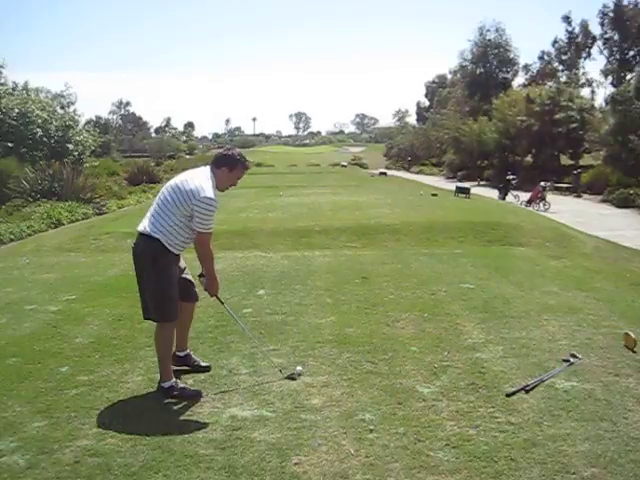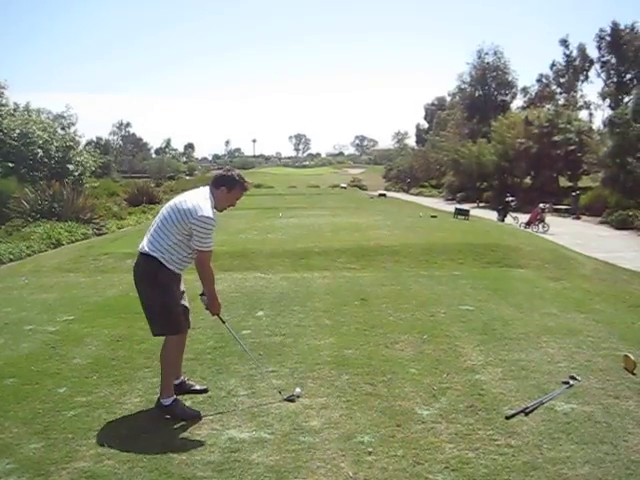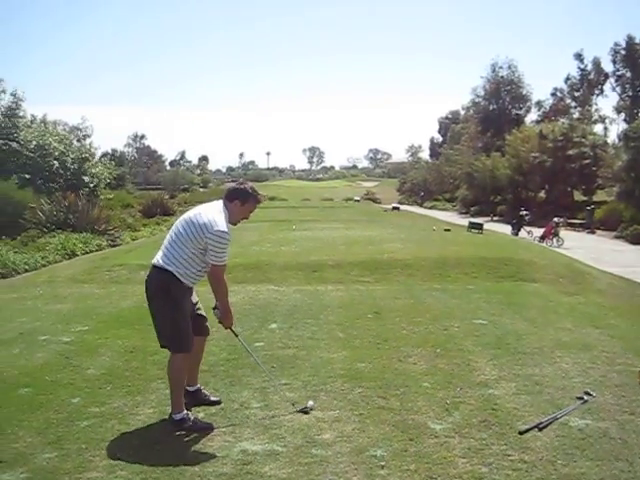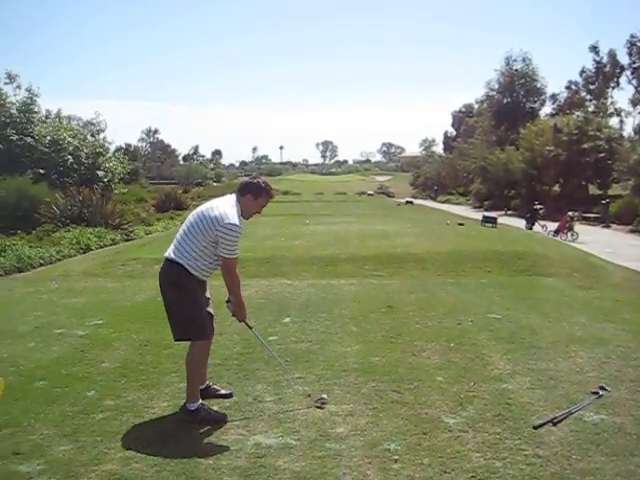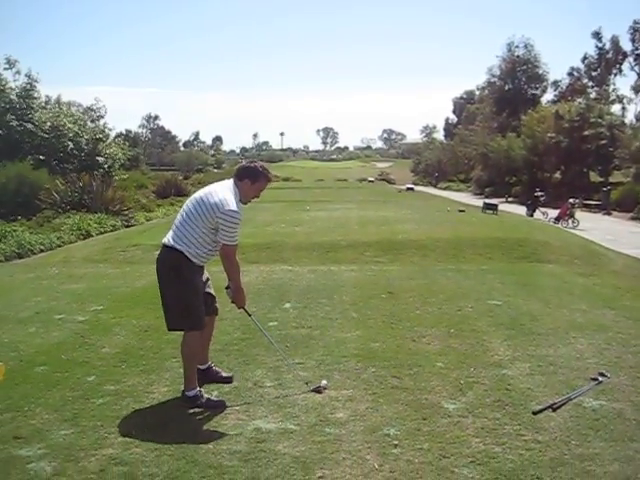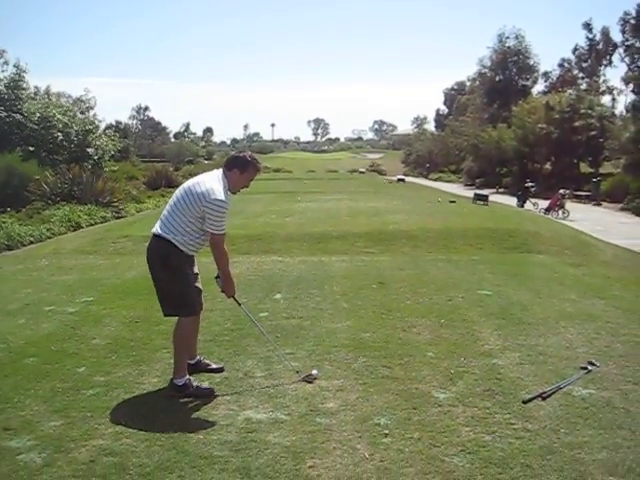
dt=0.3s
person 1, frame 1
left shoulder: (196, 176)
right shoulder: (206, 196)
left elbow: (197, 239)
right elbow: (203, 245)
left wrist: (206, 272)
right wrist: (211, 278)
left hip: (162, 248)
right hip: (155, 251)
left knee: (187, 297)
right knee: (167, 316)
left ankle: (181, 353)
right ankle: (167, 382)
person 1, frame 2
left shoulder: (196, 197)
right shoulder: (203, 215)
left elbow: (198, 258)
right elbow: (203, 263)
left wrist: (207, 293)
right wrist: (212, 297)
left hip: (164, 267)
right hip: (155, 270)
left knee: (180, 326)
right knee: (174, 331)
left ankle: (176, 380)
right ankle: (167, 399)
person 1, frame 3
left shoulder: (209, 210)
right shoulder: (219, 229)
left elbow: (211, 271)
right elbow: (217, 277)
left wrist: (221, 306)
right wrist: (225, 311)
left hip: (175, 281)
right hip: (168, 283)
left knee: (199, 332)
right knee: (181, 347)
left ankle: (191, 389)
right ankle: (178, 414)
person 1, frame 4
left shoulder: (223, 205)
right shoulder: (230, 222)
left elbow: (224, 264)
right elbow: (230, 270)
left wrist: (233, 298)
right wrist: (239, 304)
left hip: (188, 274)
right hip: (180, 277)
left knee: (206, 333)
right knee: (200, 337)
left ankle: (201, 385)
right ankle: (192, 404)
person 1, frame 5
left shoulder: (220, 189)
right shoulder: (230, 208)
left elbow: (223, 251)
right elbow: (229, 257)
left wrist: (232, 284)
right wrist: (238, 289)
left hip: (186, 260)
right hip: (179, 263)
left knee: (208, 312)
right knee: (194, 326)
left ankle: (203, 367)
right ankle: (191, 391)
person 1, frame 6
left shoulder: (210, 180)
right shoulder: (217, 197)
left elbow: (212, 239)
right elbow: (218, 246)
left wrist: (222, 273)
right wrist: (227, 279)
left hip: (176, 250)
right hip: (168, 252)
left knee: (194, 308)
right knee: (187, 313)
left ankle: (192, 359)
right ankle: (180, 379)
